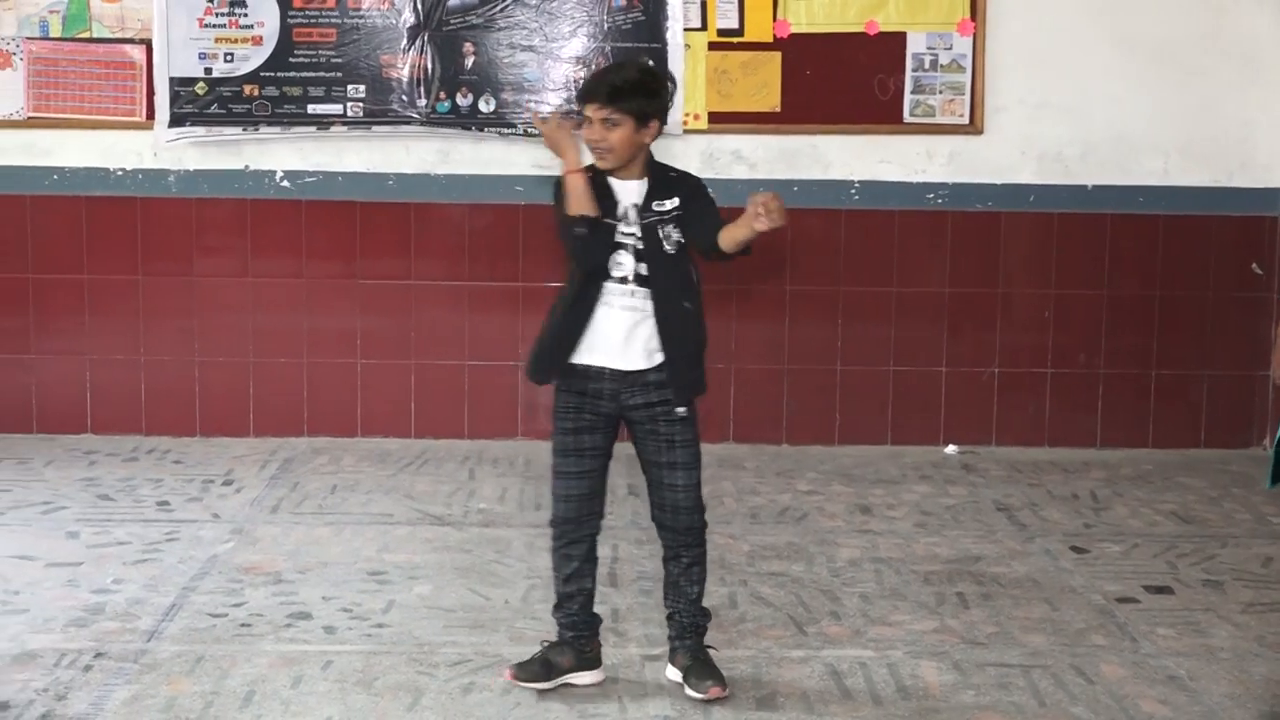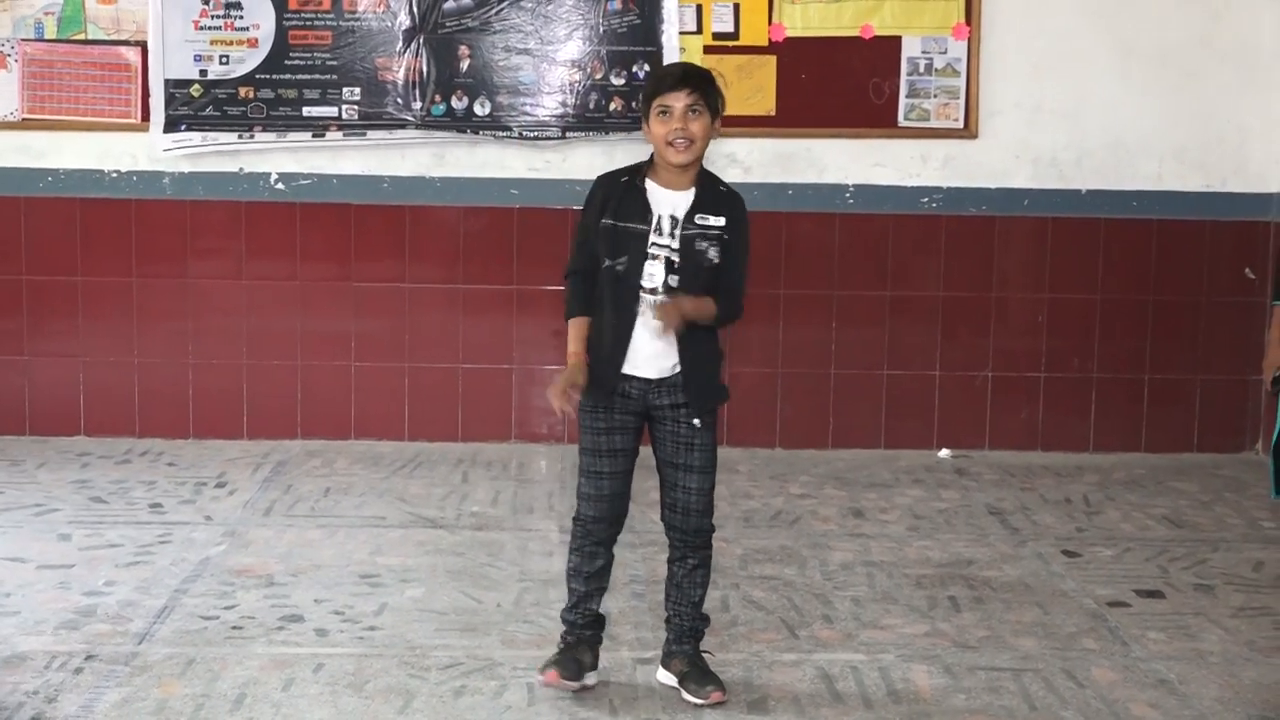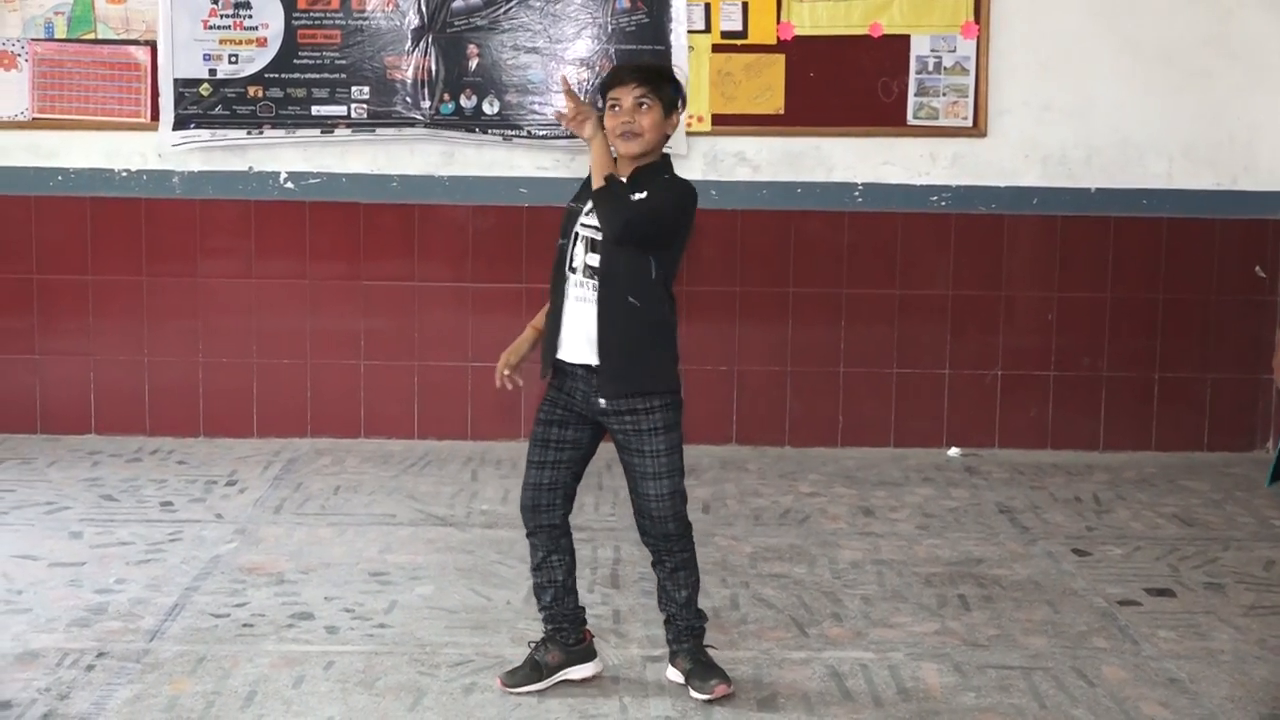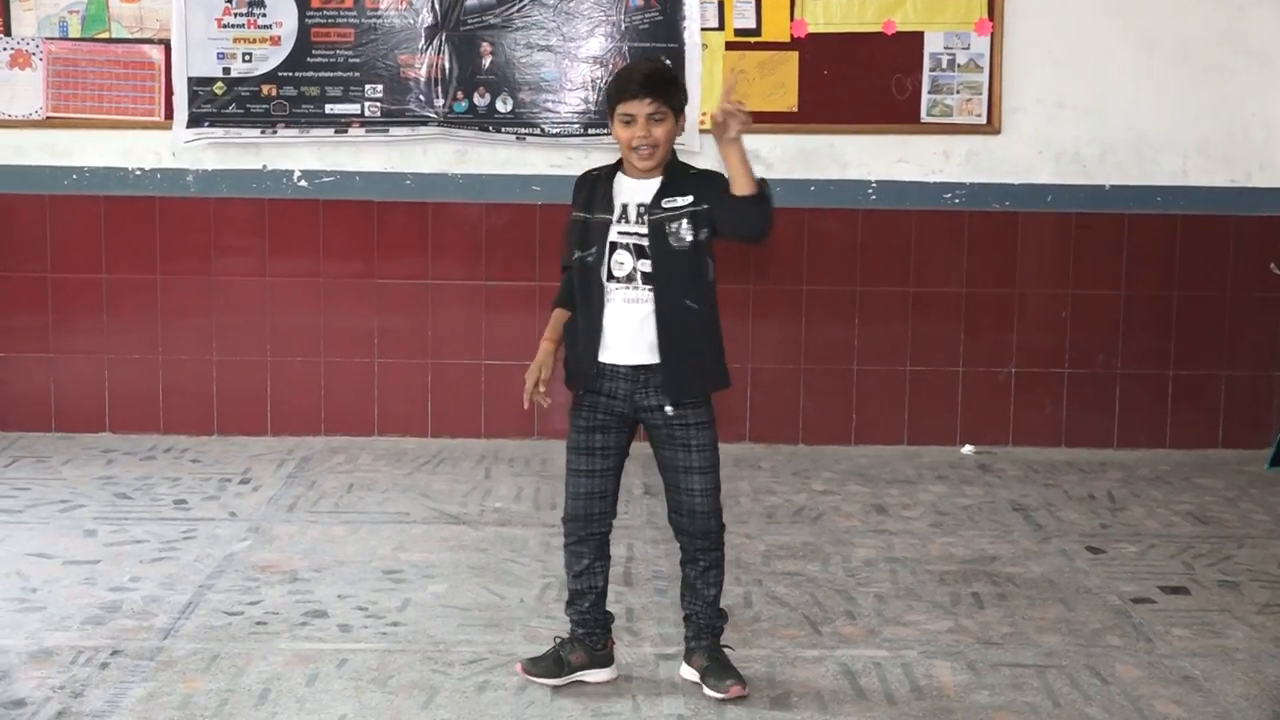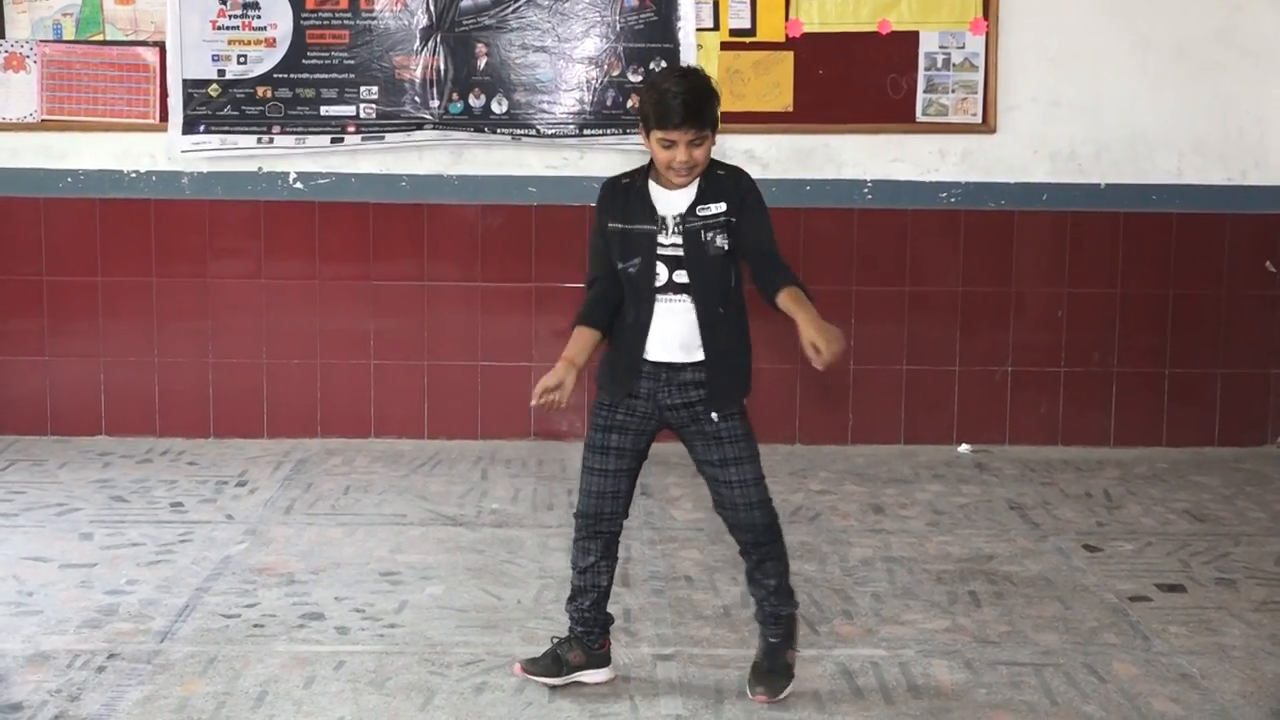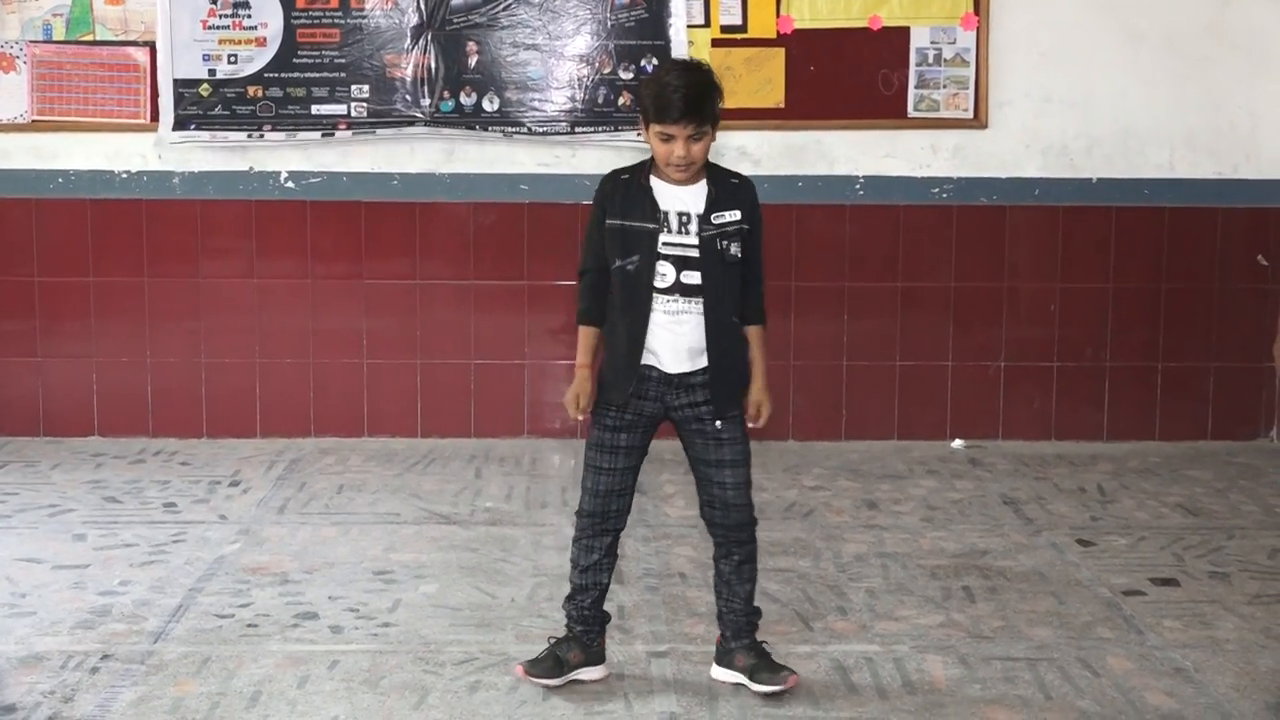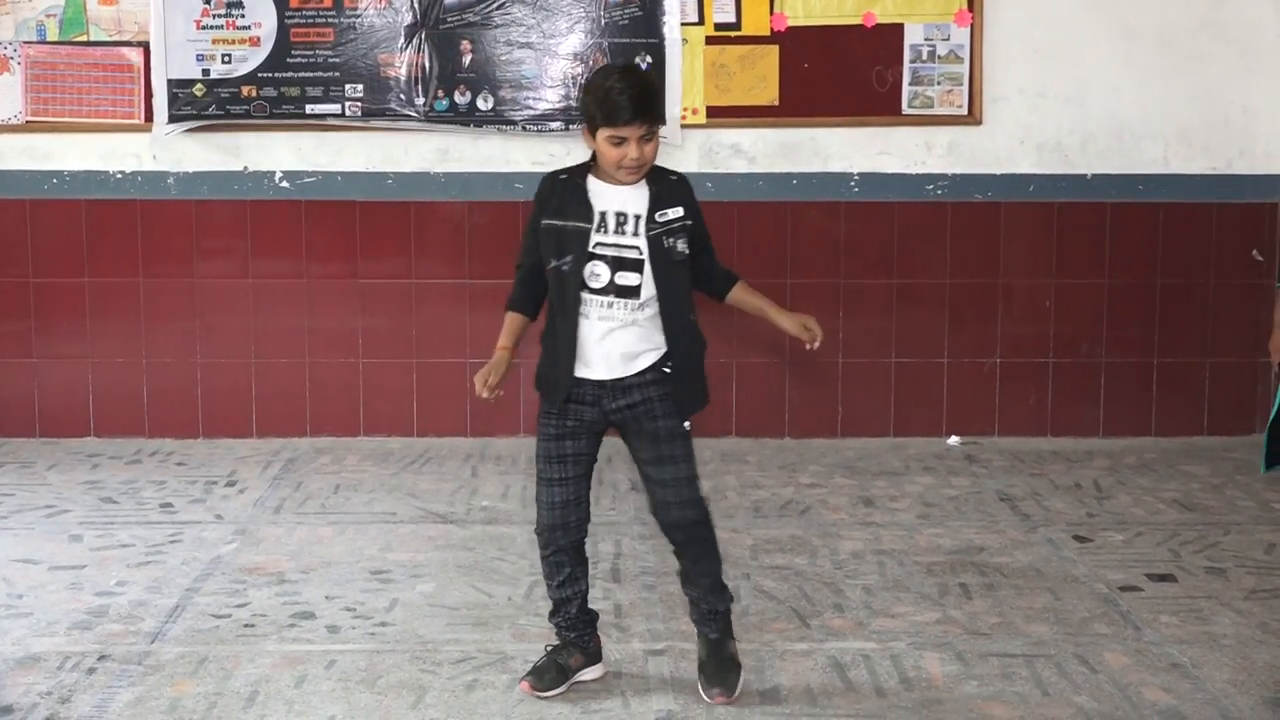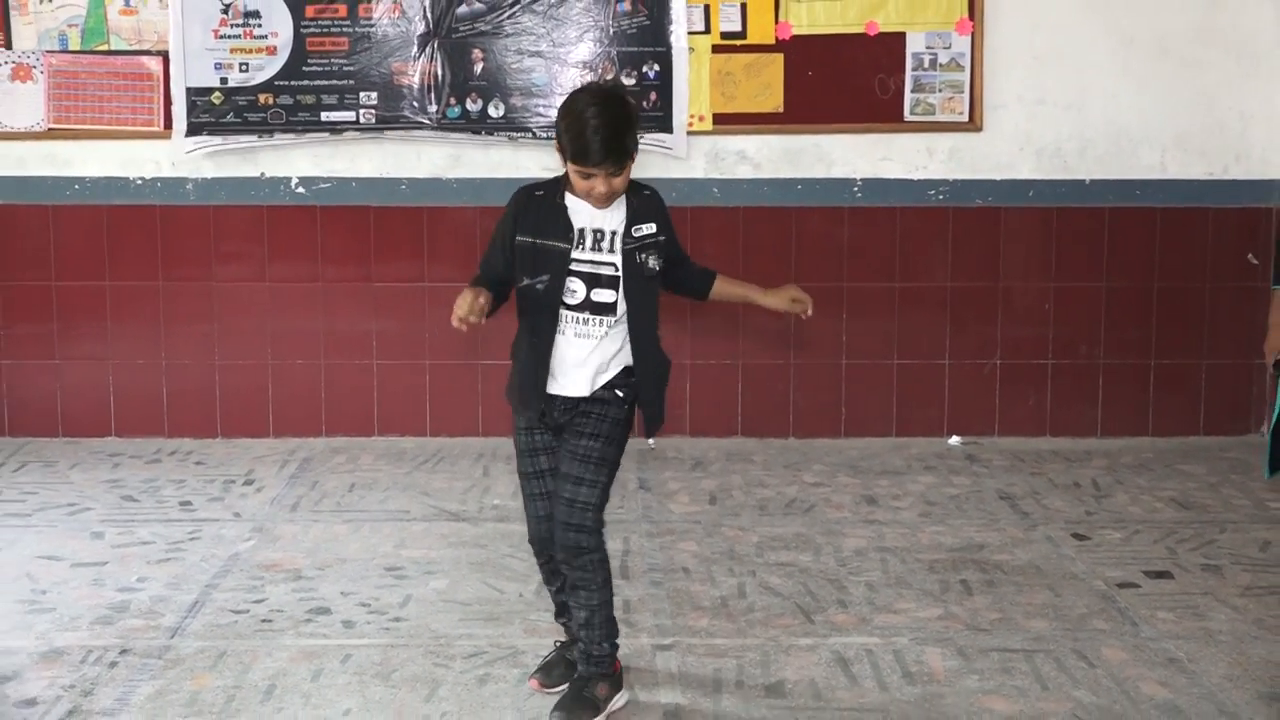
dt=0.5s
person 1, frame 1
left shoulder: (681, 191)
right shoulder: (576, 187)
left elbow: (717, 241)
right elbow: (586, 238)
left wrist: (756, 223)
right wrist: (574, 164)
left hip: (659, 384)
right hip: (584, 381)
left knee: (682, 518)
right knee: (573, 516)
left ankle: (687, 646)
right ankle: (576, 643)
person 1, frame 2
left shoulder: (725, 206)
right shoulder: (610, 193)
left elbow: (730, 301)
right elbow: (582, 285)
left wrist: (687, 308)
right wrist: (573, 364)
left hip: (688, 388)
right hip: (613, 383)
left knee: (690, 524)
right knee: (595, 515)
left ankle: (681, 653)
right ankle: (578, 641)
person 1, frame 3
left shoulder: (674, 195)
right shoulder: (595, 182)
left elbow: (616, 224)
left wrist: (594, 142)
right wrist: (528, 338)
left hip: (639, 387)
right hip: (569, 379)
left knee: (664, 523)
right knee: (541, 508)
left ankle: (686, 648)
right ankle: (566, 641)
person 1, frame 4
left shoulder: (699, 190)
right shoulder: (591, 190)
left elbow: (755, 226)
left wrist: (734, 150)
right wrist: (545, 352)
left hip: (675, 384)
right hip: (599, 381)
left knee: (699, 523)
right knee: (584, 519)
left ankle: (703, 647)
right ankle: (589, 643)
person 1, frame 5
left shoulder: (733, 189)
right shoulder: (618, 197)
left elbow: (768, 269)
right elbow: (601, 295)
left wrist: (808, 320)
right wrist: (568, 367)
left hip: (708, 384)
right hip: (629, 381)
left knee: (753, 516)
right knee: (596, 515)
left ankle: (777, 637)
right ankle: (586, 642)
person 1, frame 6
left shoulder: (737, 196)
right shoulder: (618, 193)
left elbow: (749, 295)
right elbow: (594, 288)
left wrist: (758, 376)
right wrist: (583, 370)
left hip: (708, 382)
right hip: (629, 379)
left knee: (732, 515)
right knee: (599, 512)
left ankle: (738, 644)
right ankle: (583, 642)
person 1, frame 7
left shoulder: (674, 194)
right shoulder: (556, 193)
left elbow: (709, 275)
right elbow: (530, 283)
left wrist: (781, 318)
right wrist: (501, 355)
left hip: (651, 381)
right hip: (571, 386)
left knee: (681, 511)
right knee: (558, 523)
left ankle: (716, 636)
right ankle: (577, 644)
person 1, frame 8
left shoulder: (647, 210)
right shoulder: (529, 208)
left elbow: (684, 276)
right elbow: (494, 278)
left wrist: (766, 297)
right wrist: (474, 300)
left hip: (609, 395)
right hip: (540, 393)
left knee: (578, 527)
right knee: (545, 531)
left ankle: (600, 668)
right ankle: (576, 634)
